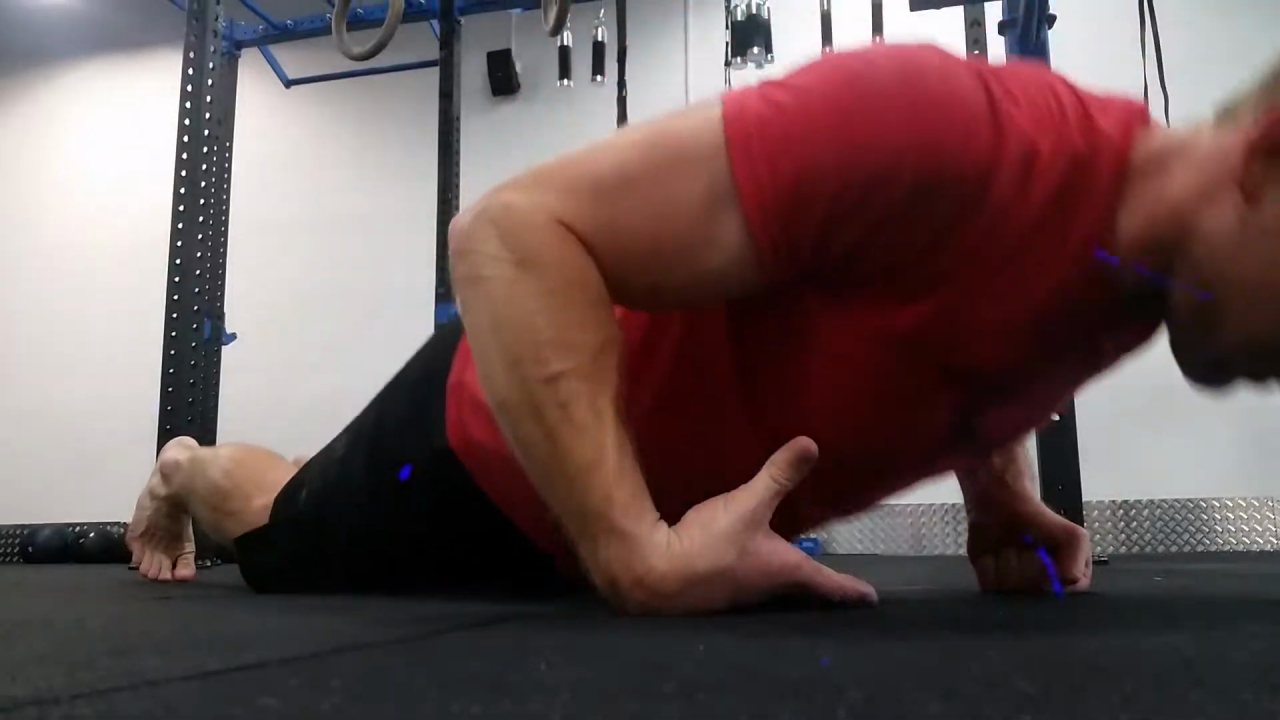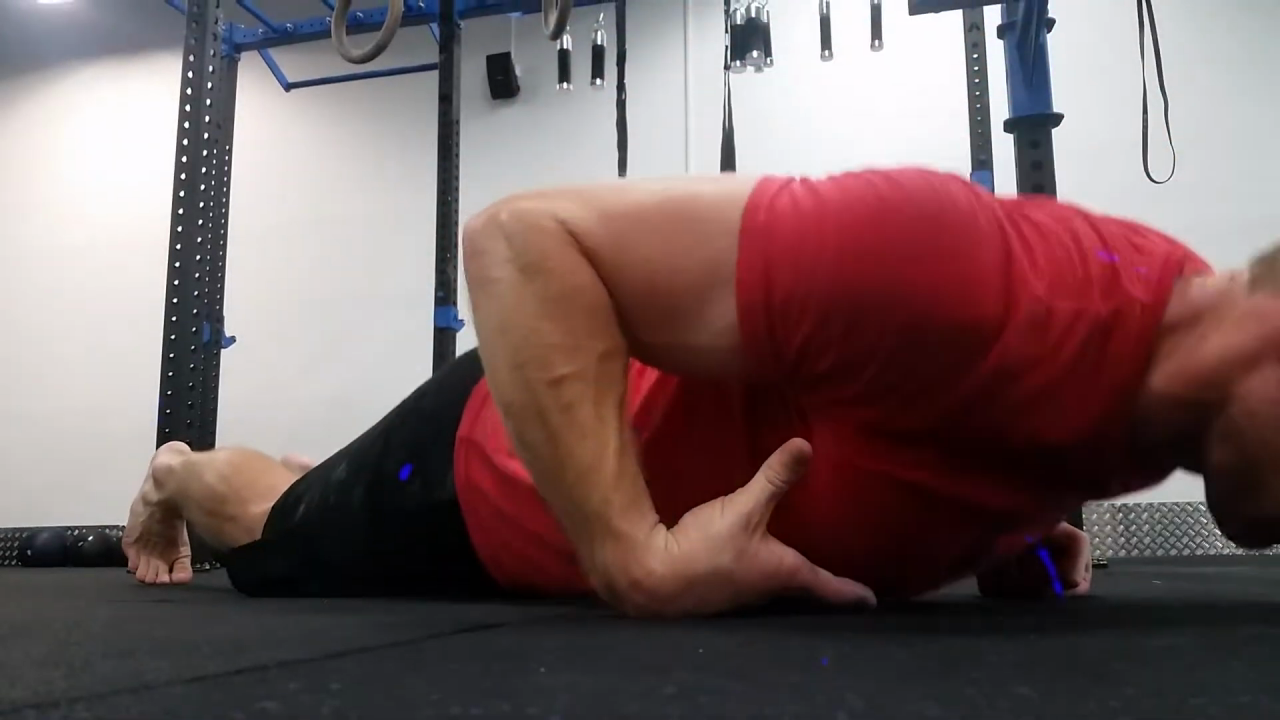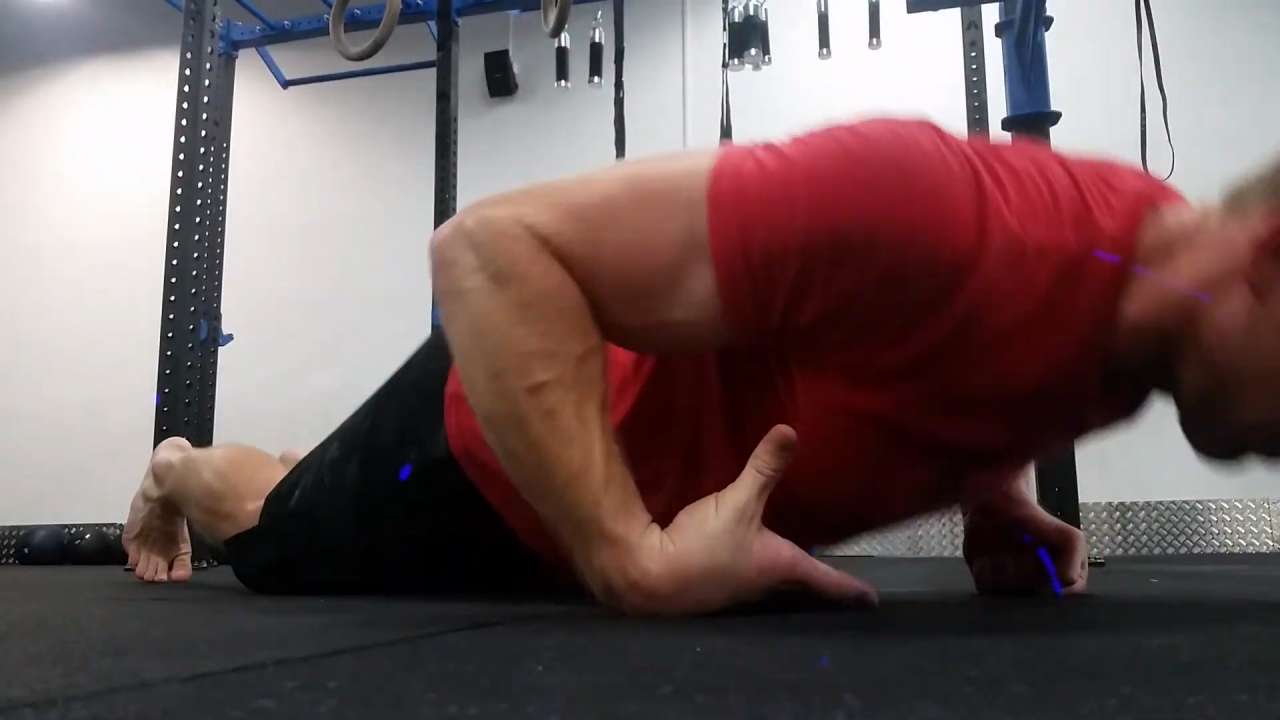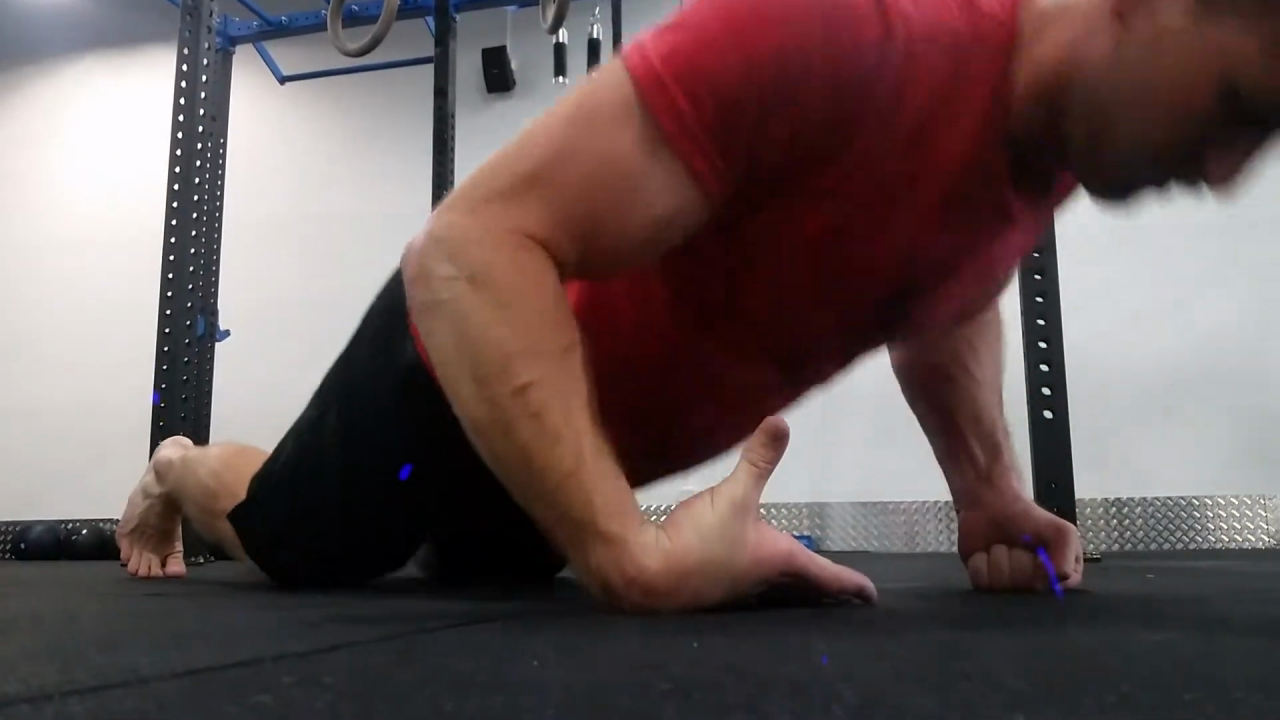
dt=0.3s
person 1, frame 1
left shoulder: (1154, 255)
right shoulder: (941, 134)
right elbow: (512, 235)
left wrist: (1003, 502)
right wrist: (639, 554)
left hip: (630, 500)
right hip: (499, 449)
right knee: (292, 555)
right ankle: (186, 469)
person 1, frame 2
left shoulder: (1177, 324)
right shoulder: (976, 291)
right elbow: (520, 240)
left wrist: (1003, 519)
right wrist: (639, 559)
left hip: (611, 443)
right hip: (498, 496)
right knee: (281, 549)
right ankle: (182, 476)
person 1, frame 3
left shoulder: (1161, 277)
right shoulder: (943, 225)
right elbow: (491, 246)
left wrist: (997, 503)
right wrist: (633, 556)
right hip: (491, 452)
right knee: (283, 547)
right ankle: (181, 468)
person 1, frame 4
left shoulder: (1057, 134)
left elbow: (942, 316)
right elbow: (469, 251)
left wrist: (988, 495)
right wrist: (630, 552)
left hip: (613, 424)
right hip: (466, 352)
left knee: (462, 563)
right knee: (290, 555)
right ankle: (183, 474)
